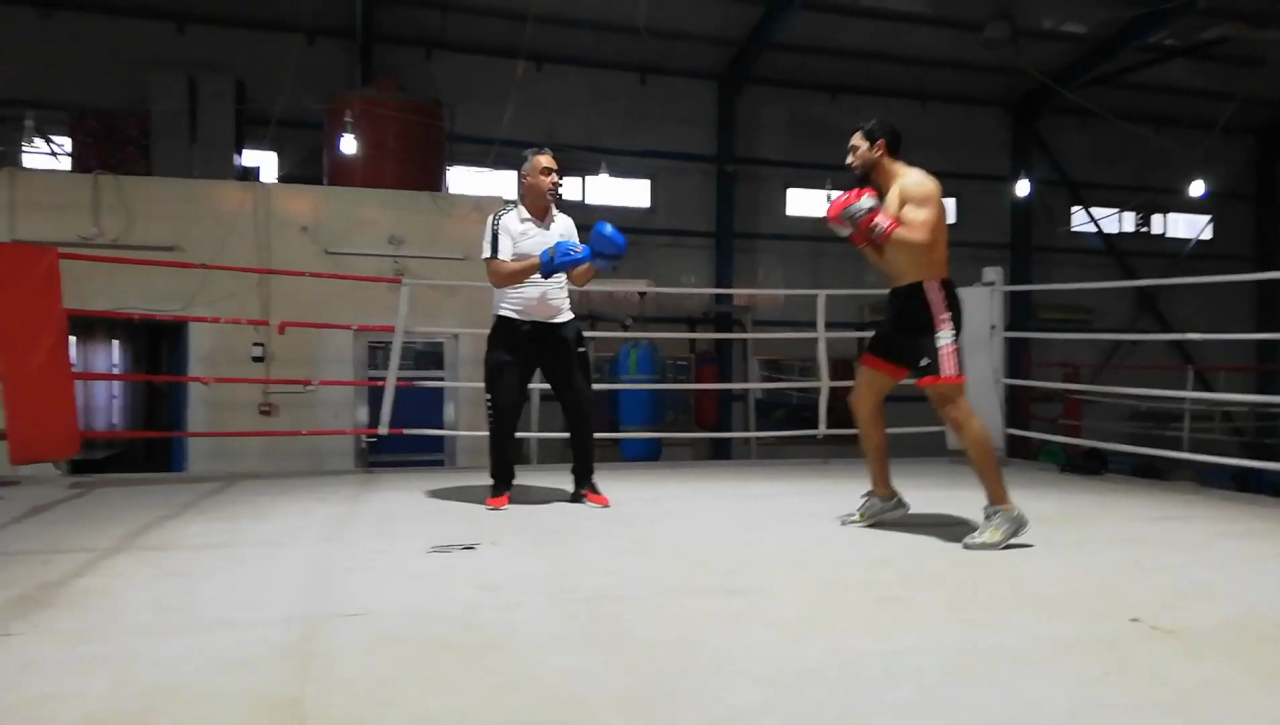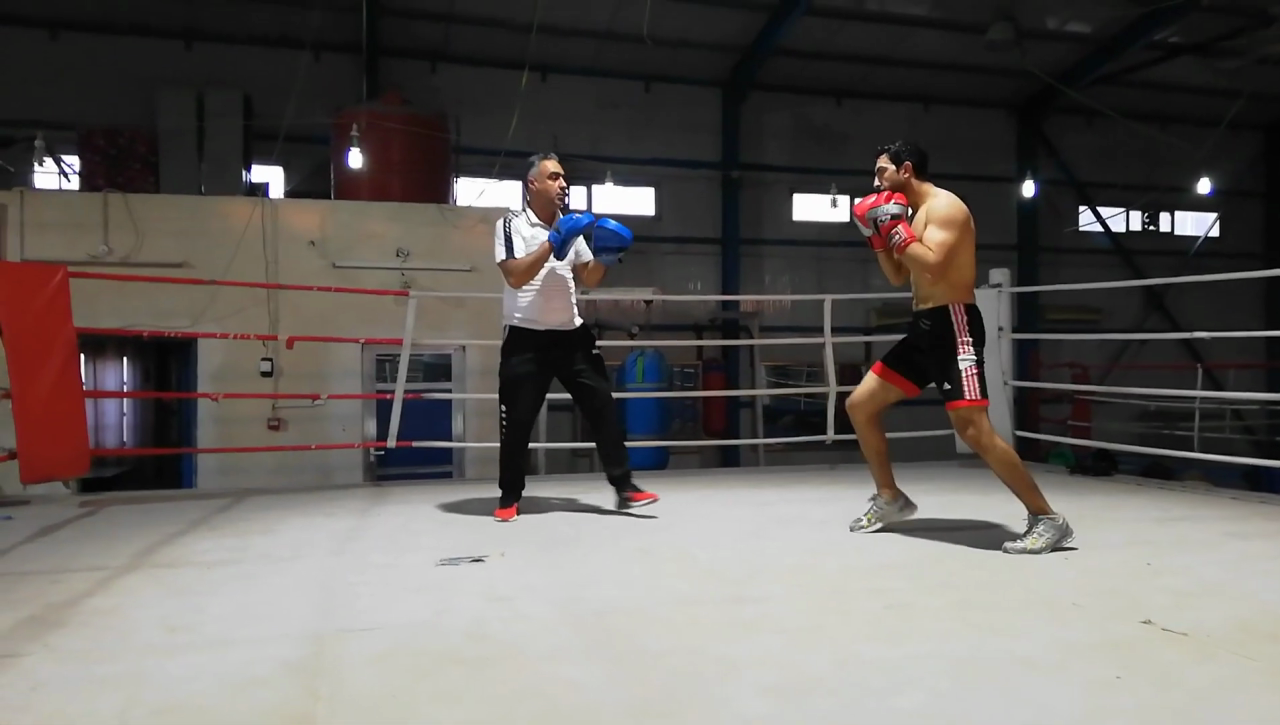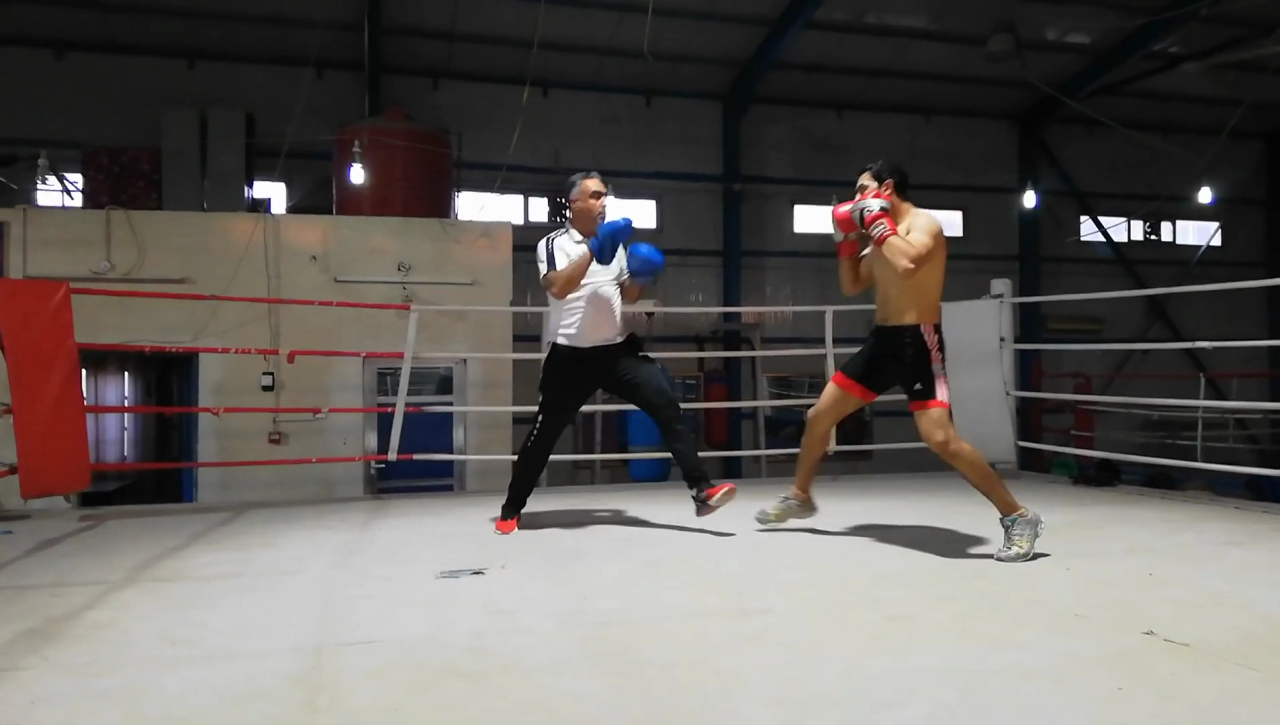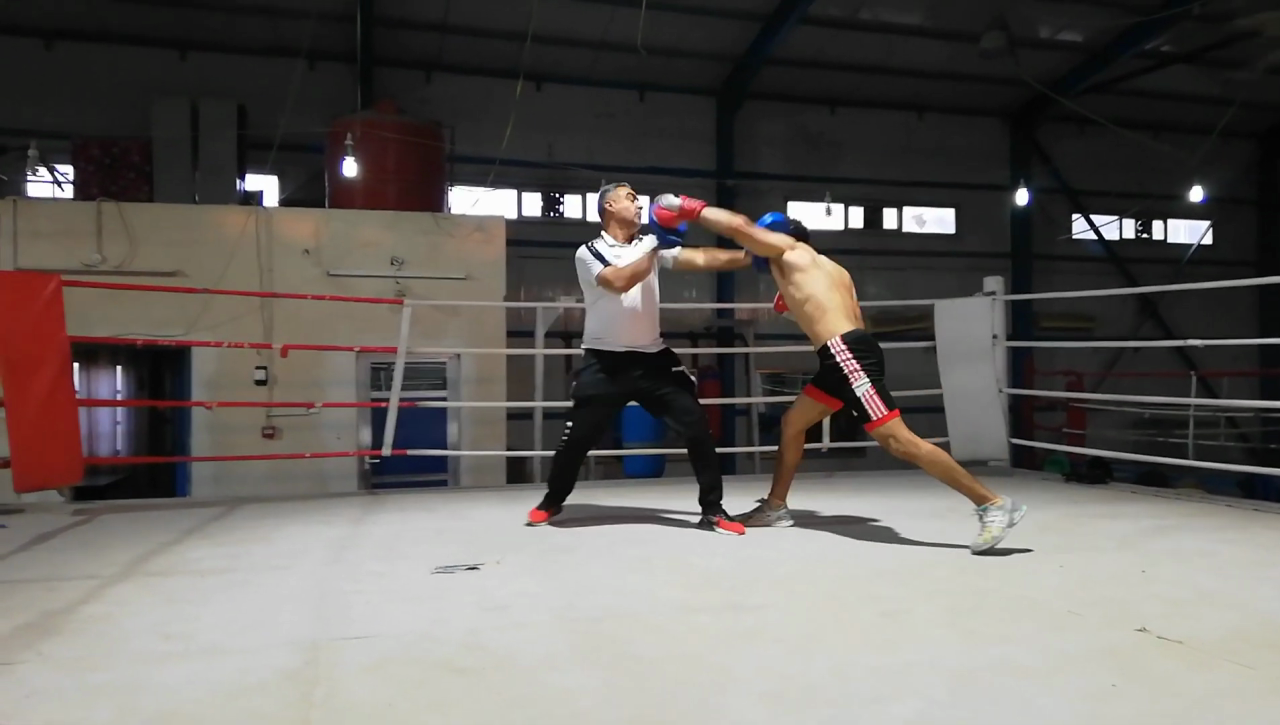
dt=0.3s
person 1, frame 1
left shoulder: (917, 183)
right shoulder: (885, 195)
left elbow: (922, 244)
left wrist: (872, 219)
right wrist: (856, 231)
left hip: (929, 302)
right hip: (901, 306)
left knee: (951, 408)
right knee: (862, 401)
left ankle: (1003, 509)
right ankle: (883, 496)
person 1, frame 2
left shoulder: (945, 205)
right shoulder: (913, 214)
left elbow: (932, 267)
right elbow: (898, 277)
left wrist: (895, 228)
right wrist: (877, 234)
left hip: (953, 325)
right hip: (921, 327)
left knee: (974, 431)
right knee: (859, 405)
left ankle: (1047, 519)
right ankle: (891, 499)
person 1, frame 3
left shoulder: (923, 225)
right shoulder: (877, 238)
left elbow: (906, 264)
right elbow: (852, 284)
left wrist: (879, 221)
right wrist: (845, 241)
left hip: (917, 345)
right hip: (882, 343)
left knee: (941, 438)
right knee: (818, 417)
left ankle: (1018, 517)
right ankle: (799, 498)
person 1, frame 4
left shoulder: (787, 249)
right shoulder: (822, 268)
left elbow: (739, 226)
left wrist: (690, 209)
right wrist: (796, 307)
left hip: (848, 354)
right hip: (846, 355)
left knee: (897, 440)
right knee: (792, 424)
left ankle: (994, 505)
right ankle: (776, 505)
person 2, frame 1
left shoulder: (565, 224)
right shoulder: (503, 220)
left elbow: (579, 278)
right elbow: (499, 276)
left wrist: (598, 262)
right wrist: (545, 259)
left hip: (560, 329)
right hip: (513, 330)
left knee: (581, 403)
right knee: (505, 410)
left ankle: (584, 484)
right ankle: (502, 485)
person 2, frame 2
left shoulder: (575, 226)
right shoulder: (511, 225)
left elbow: (587, 280)
right elbow: (515, 276)
left wrist: (605, 259)
right wrist: (554, 243)
left hip: (571, 335)
right hip: (526, 339)
left knee: (602, 405)
right knee: (518, 421)
left ankle: (624, 486)
right ankle: (509, 497)
person 2, frame 3
left shoulder: (617, 243)
right shoulder: (553, 244)
left elbow: (628, 294)
right elbow: (558, 288)
left wrist: (642, 277)
right wrist: (594, 252)
left hip: (616, 350)
right hip: (570, 356)
left knee: (665, 404)
right knee: (543, 433)
left ankle: (701, 489)
right ankle: (511, 509)
person 2, frame 4
left shoulder: (651, 244)
right shoulder: (589, 251)
left elbow: (699, 258)
right elbow: (619, 281)
left wrist: (745, 257)
right wrist: (657, 246)
left hip: (651, 357)
right hip: (604, 362)
left knee: (696, 424)
right knee: (578, 436)
left ankle: (712, 510)
right ankle: (551, 502)
